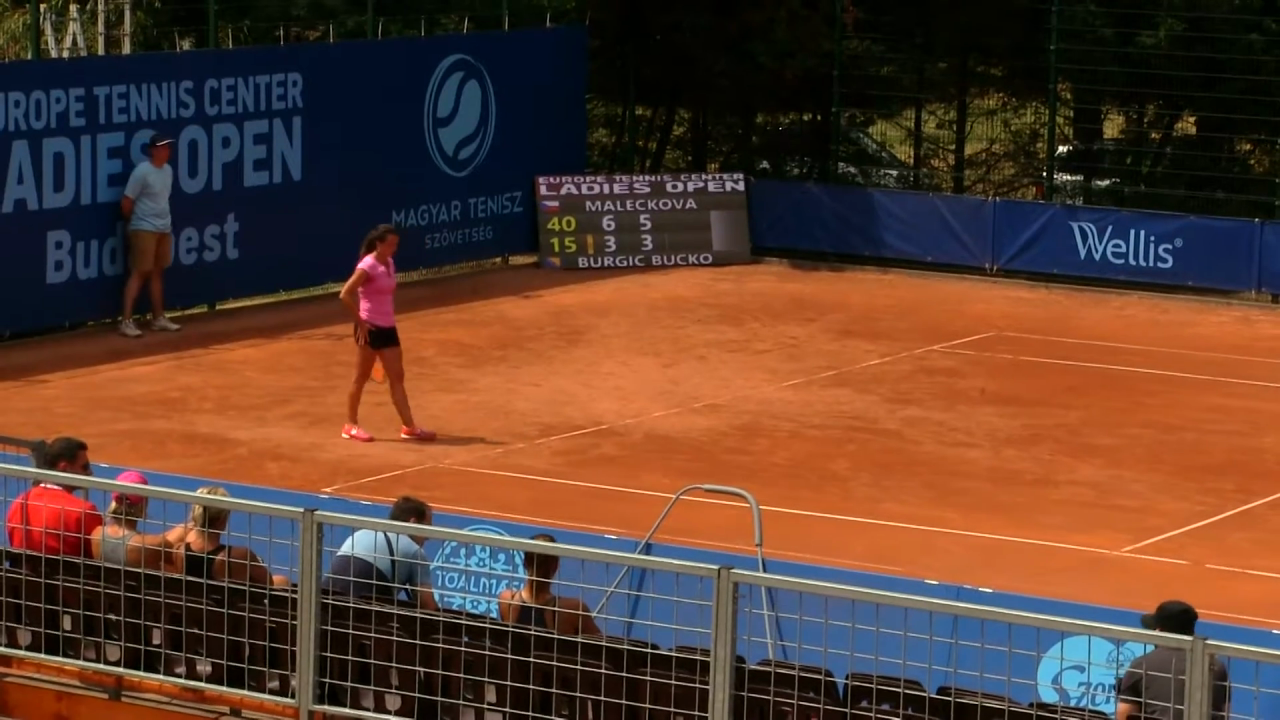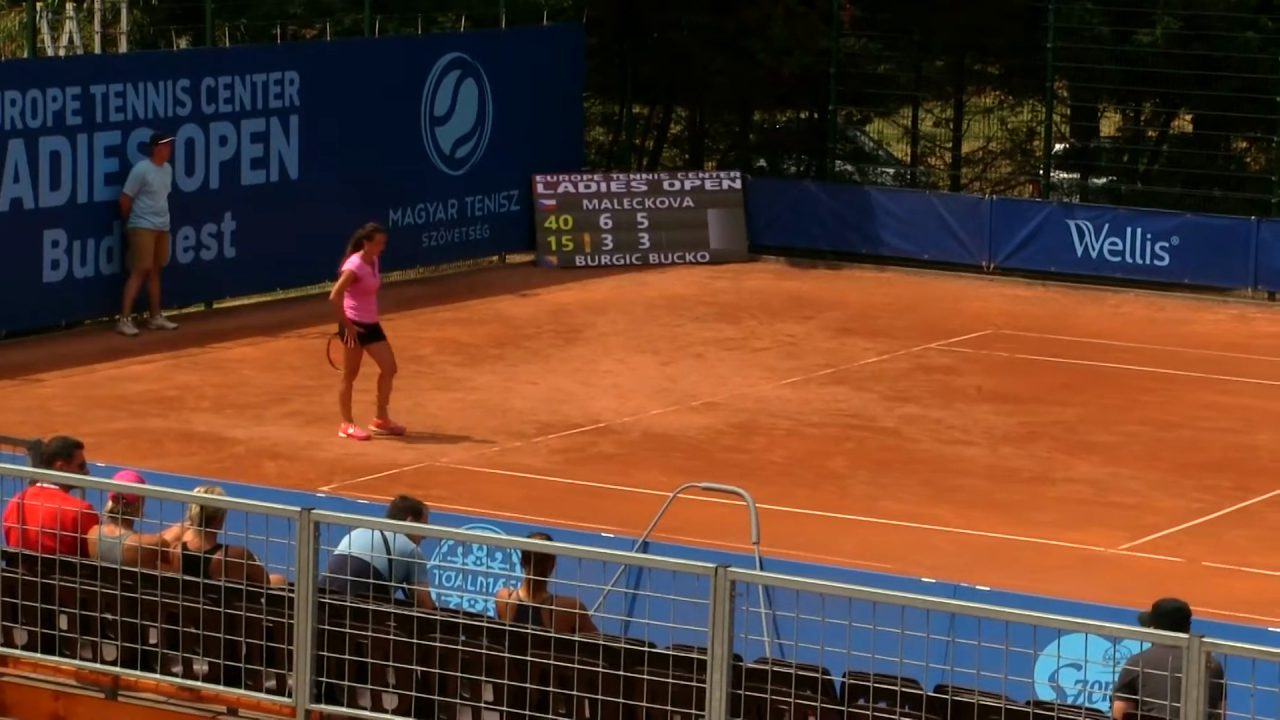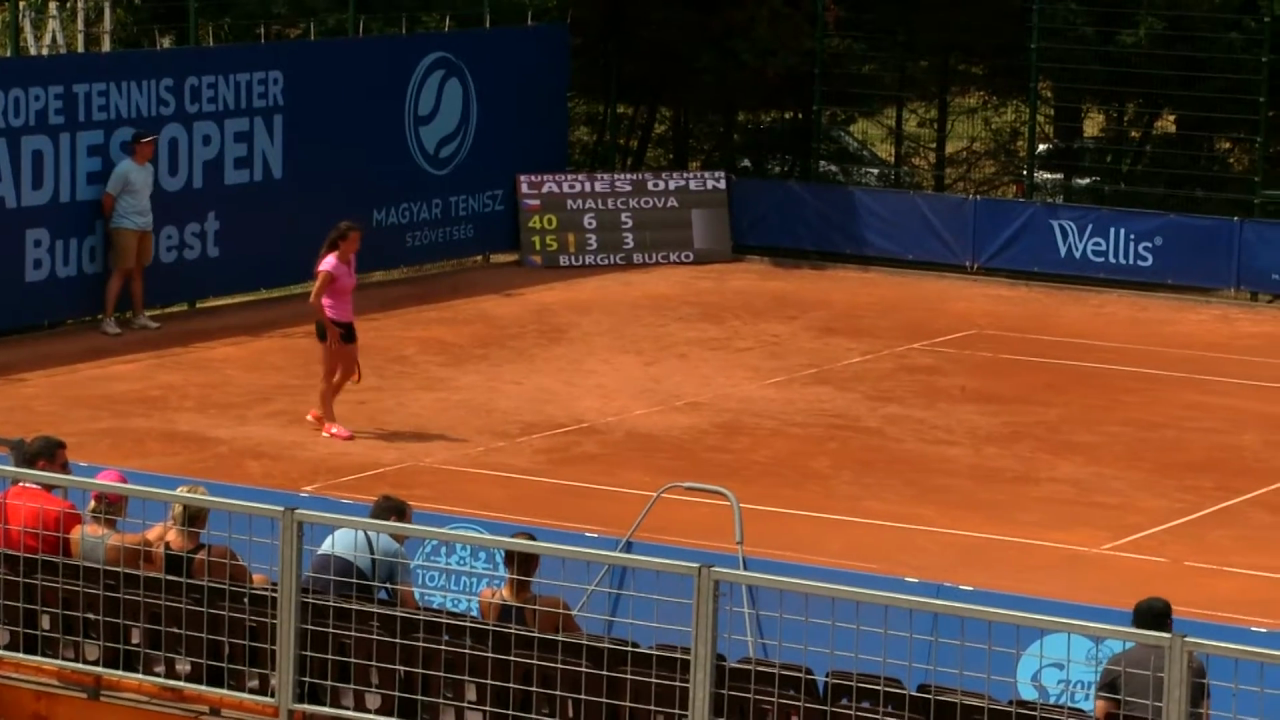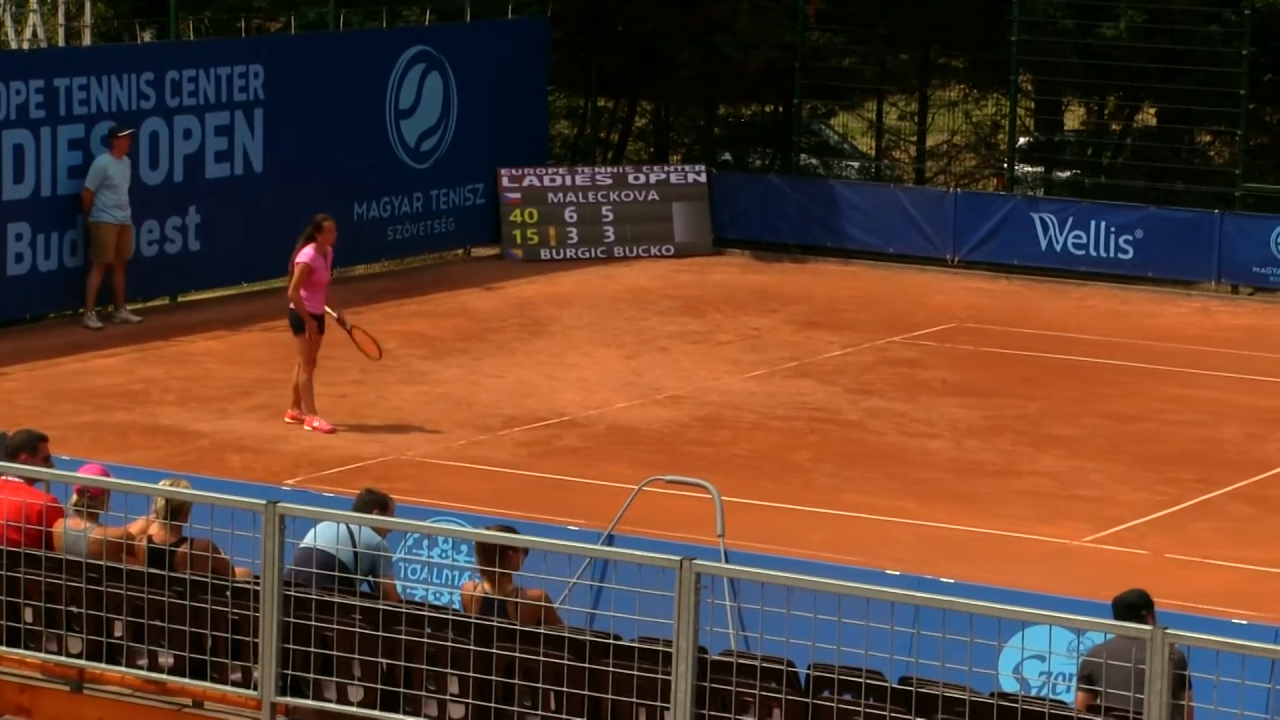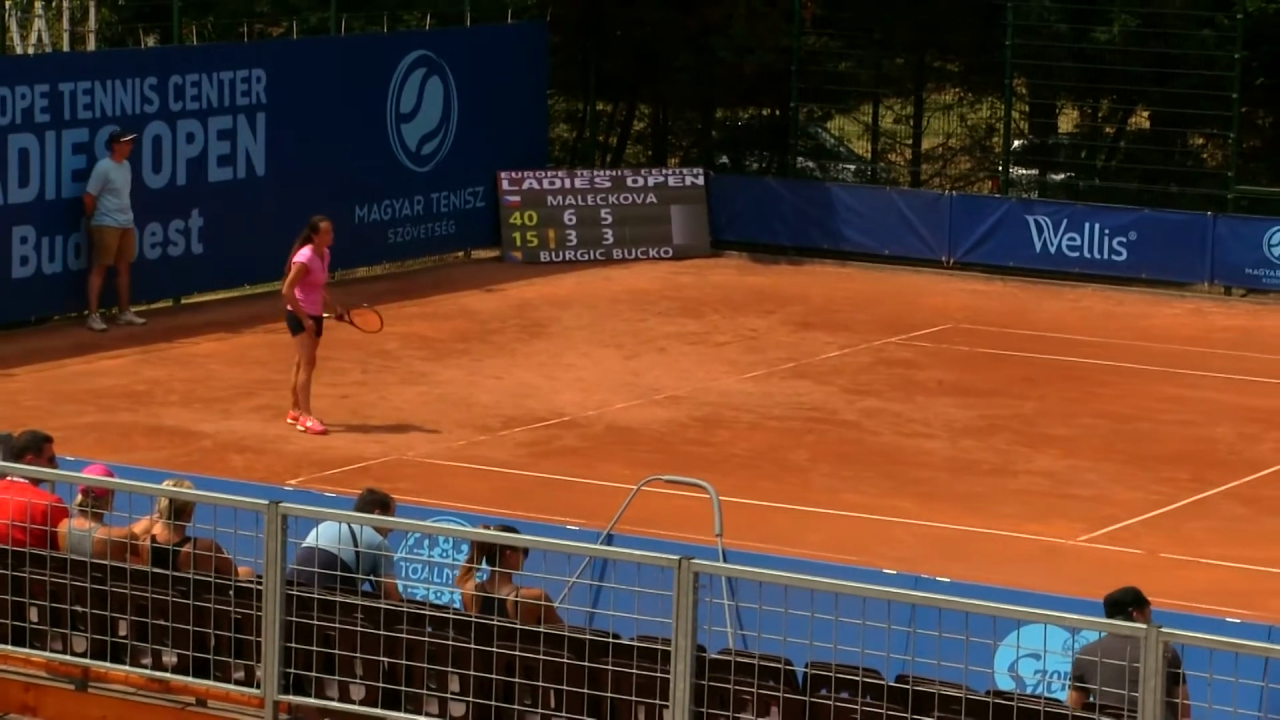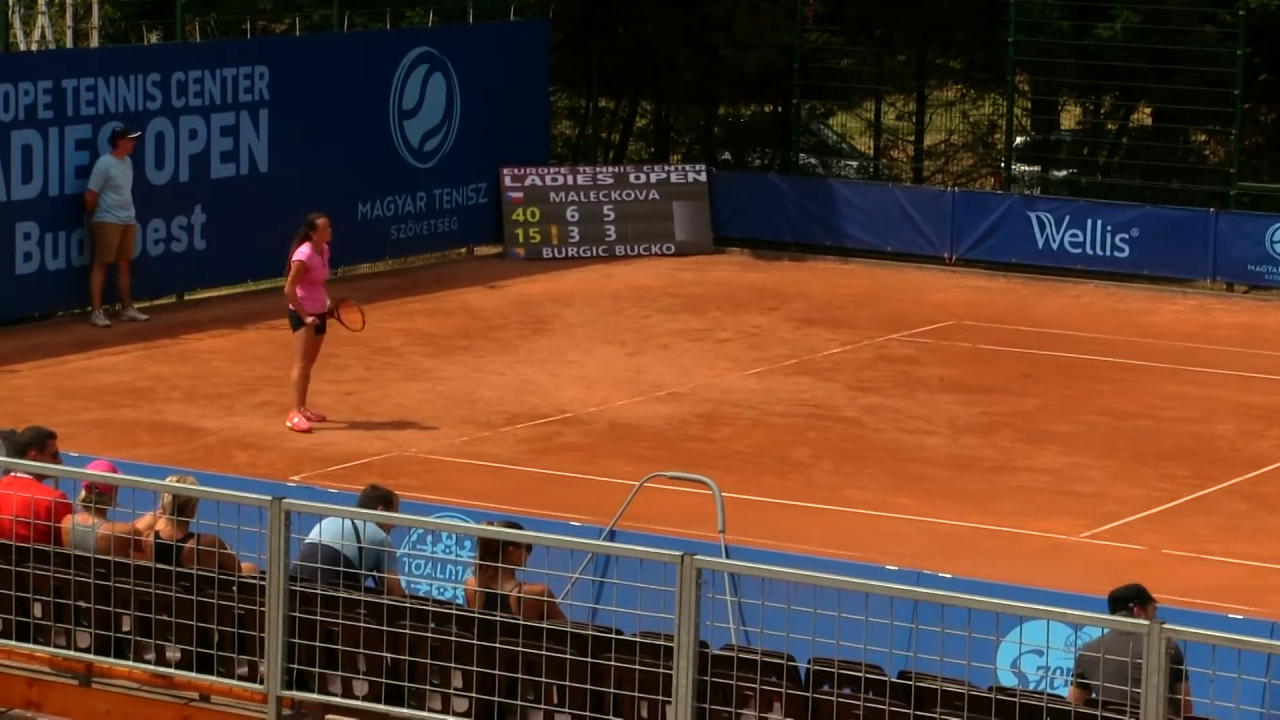
dt=0.2s
person 1, frame 1
left shoulder: (389, 263)
right shoulder: (367, 266)
right elbow: (345, 294)
right wrist: (360, 322)
left hip: (388, 328)
right hip: (370, 328)
left knee: (397, 377)
right knee: (361, 378)
left ankle: (409, 427)
right ankle: (351, 426)
person 1, frame 2
left shoulder: (374, 261)
right shoulder: (353, 267)
right elbow: (334, 297)
right wrist: (347, 324)
left hip: (372, 324)
right hip: (354, 326)
left knee: (389, 369)
right knee: (350, 375)
left ankle: (381, 419)
right ankle: (347, 425)
person 1, frame 3
left shoulder: (351, 260)
right shoulder: (330, 266)
right elbow: (314, 300)
right wrist: (329, 327)
left hip: (345, 323)
right hip: (329, 323)
left knee: (348, 370)
right knee: (328, 373)
left ankle: (319, 412)
right ankle: (330, 424)
person 1, frame 4
left shoulder: (328, 252)
right shoulder: (307, 257)
right elbow: (293, 292)
right wrist: (307, 320)
left hip: (317, 314)
right hip: (302, 315)
left knee: (305, 364)
right knee: (307, 365)
left ankle: (295, 410)
right ankle: (311, 416)
person 1, frame 5
left shoulder: (325, 254)
right shoulder: (304, 258)
right elbow: (287, 290)
right wrist: (303, 318)
left hip: (315, 315)
right hip: (299, 315)
left knee: (302, 364)
right knee: (307, 364)
left ankle: (296, 411)
right ankle: (305, 417)
person 1, frame 6
left shoulder: (325, 250)
right shoulder: (303, 255)
right elbow: (289, 289)
left wrist: (327, 301)
right wrist: (305, 316)
left hip: (318, 314)
right hip: (301, 314)
left knee: (309, 362)
right knee: (302, 362)
left ankle: (302, 407)
right ankle: (294, 414)
person 2, frame 1
left shoulder: (168, 170)
right shoulder: (142, 171)
right elbow: (126, 202)
left wrist: (163, 223)
right wrist: (132, 224)
left hip: (164, 229)
right hip: (143, 229)
left knee: (156, 274)
right knee: (139, 273)
left ankle: (158, 318)
right ankle: (126, 321)
person 2, frame 2
left shoulder: (168, 169)
right shoulder: (141, 169)
right elbow: (125, 199)
left wrist: (161, 221)
right wrist: (130, 222)
left hip: (162, 227)
right hip: (142, 228)
left knee: (154, 272)
right knee: (139, 272)
left ankle: (156, 317)
right ankle: (124, 319)
person 2, frame 3
left shoulder: (149, 169)
right shoulder: (124, 169)
right elbow: (107, 198)
left wrist: (144, 221)
right wrist: (112, 222)
left hip: (145, 227)
right hip: (125, 228)
left knee: (137, 272)
right knee: (120, 272)
left ankle: (138, 317)
right ankle: (108, 319)
person 2, frame 4
left shoulder: (126, 162)
right shoulder: (102, 163)
right elbow: (87, 193)
left wrist: (123, 215)
right wrist: (91, 216)
left hip: (124, 221)
right hip: (104, 222)
left knee: (119, 266)
right knee: (99, 266)
left ankle: (120, 310)
right ankle: (89, 313)
person 2, frame 5
left shoulder: (126, 165)
right shoulder: (103, 167)
right elbow: (88, 198)
left wrist: (125, 218)
right wrist: (93, 220)
left hip: (127, 224)
right hip: (106, 225)
left knee: (124, 268)
right knee: (99, 268)
left ankle: (124, 312)
right ankle: (93, 315)
person 2, frame 6
left shoulder: (127, 162)
right shoulder: (104, 164)
right elbow: (89, 195)
left wrist: (127, 215)
right wrist: (94, 217)
left hip: (128, 221)
right hip: (108, 222)
left knee: (124, 265)
right knee: (101, 265)
left ankle: (127, 308)
right ankle: (96, 312)
